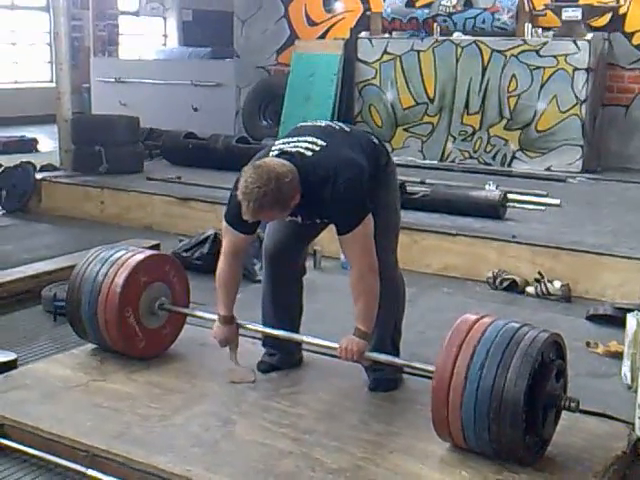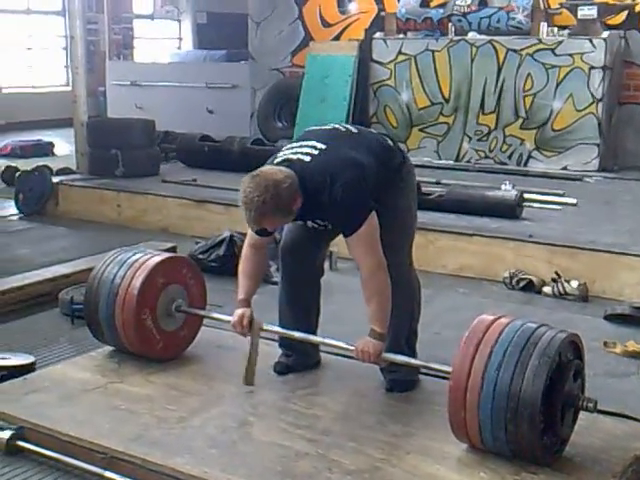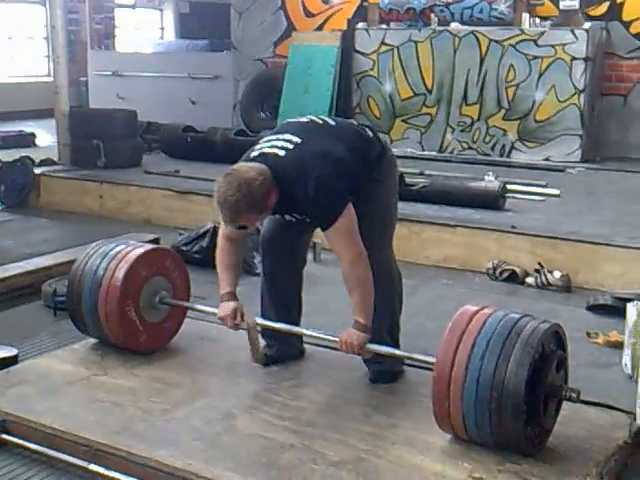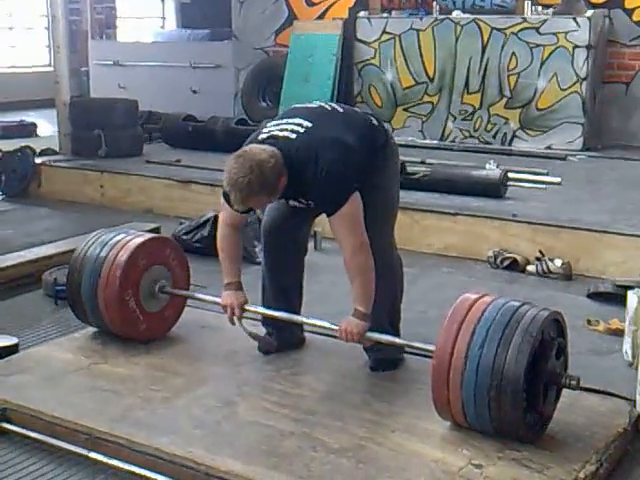
dt=0.5s
person 1, frame 1
left shoulder: (341, 189)
right shoulder: (250, 188)
left elbow: (363, 266)
right elbow: (231, 253)
left wrist: (361, 334)
right wrist: (225, 319)
left hip: (372, 173)
left knee: (381, 264)
right knee: (276, 253)
right ankle: (281, 348)
person 1, frame 2
left shoulder: (341, 192)
right shoulder: (265, 193)
left elbow: (372, 266)
right elbow: (254, 247)
left wrist: (377, 334)
right wrist: (243, 302)
left hip: (389, 176)
left knee: (395, 265)
right knee: (294, 252)
left ankle: (400, 360)
right ankle: (299, 350)
person 1, frame 3
left shoulder: (317, 187)
right shoulder: (243, 186)
left elbow: (353, 256)
right elbow: (228, 238)
left wrist: (361, 326)
right wrist: (227, 295)
left hip: (370, 165)
left knee: (375, 255)
right knee: (275, 243)
left ankle: (384, 352)
right ankle: (282, 341)
person 1, frame 4
left shoulder: (327, 173)
right shoulder: (246, 170)
left elbow: (355, 246)
right elbow: (229, 224)
left wrist: (360, 314)
right wrist: (232, 285)
left hip: (372, 155)
left knee: (377, 244)
right knee: (276, 231)
right ankle: (282, 329)
